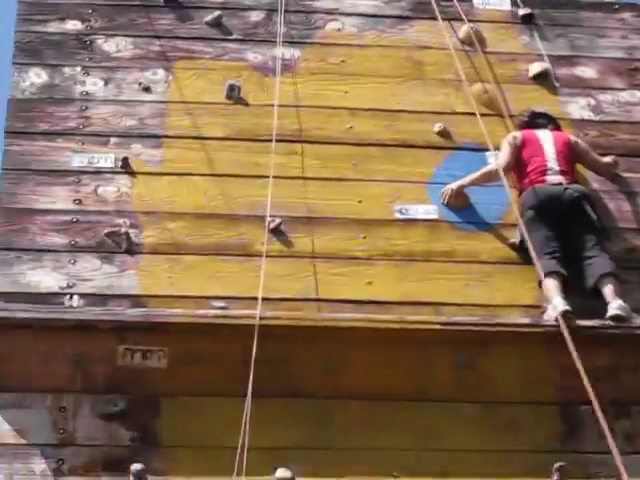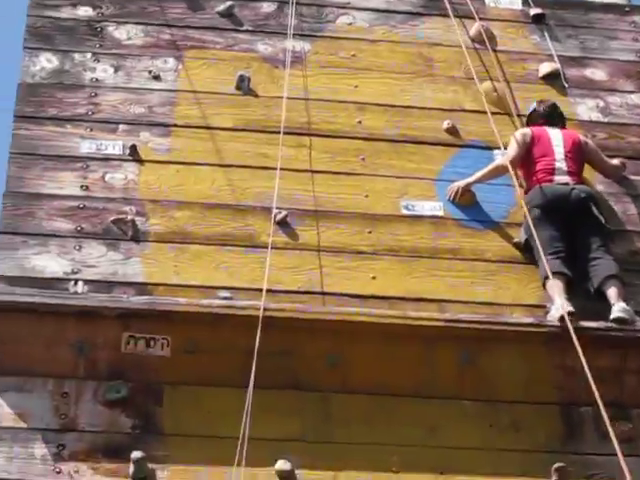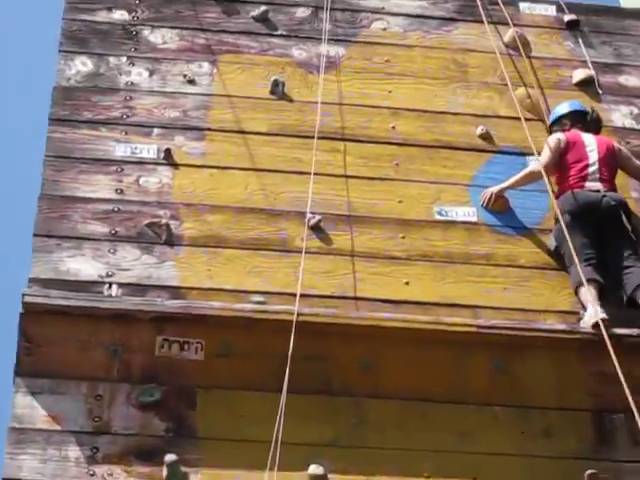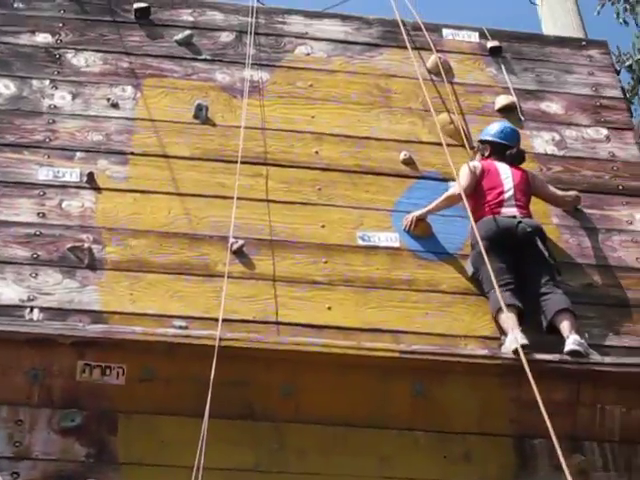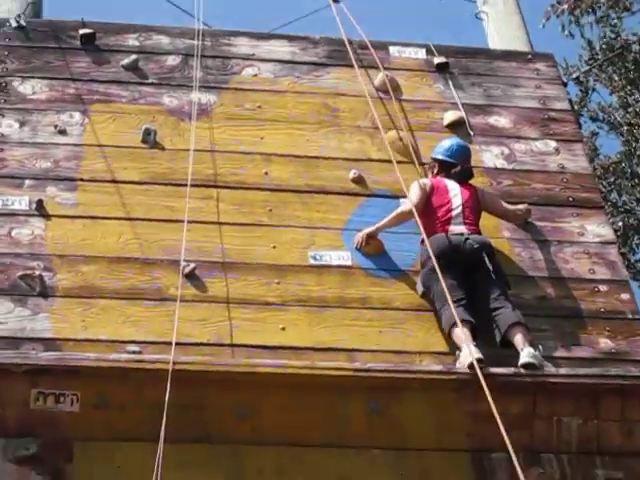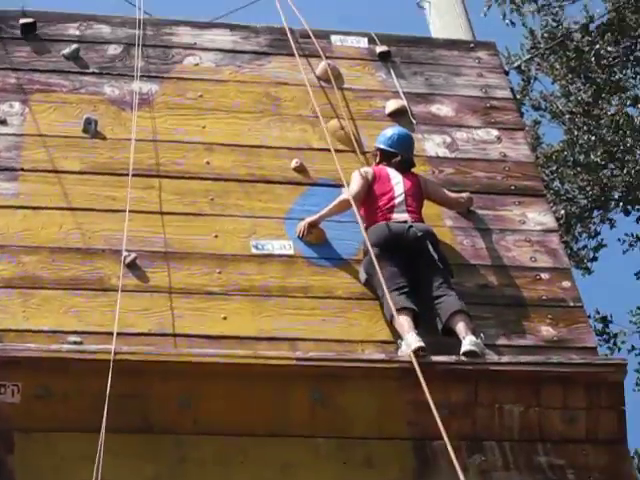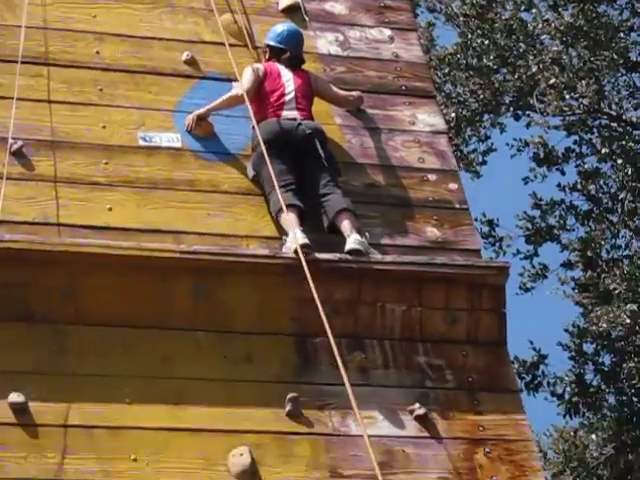
dt=0.4s
person 1, frame 1
left shoulder: (516, 137)
right shoulder: (569, 139)
left elbow: (500, 168)
right elbow: (606, 168)
left wrist: (462, 184)
right wrist: (610, 161)
left hip: (538, 196)
right hip: (574, 194)
left knee: (546, 253)
right knee: (592, 250)
left ankle: (556, 301)
right ankle: (614, 300)
person 1, frame 2
left shoulder: (525, 134)
right shoulder: (578, 138)
left elbow: (507, 163)
right elbow: (613, 171)
left wrist: (469, 181)
right wrist: (618, 164)
left hip: (544, 196)
right hip: (581, 195)
left knee: (551, 254)
right knee: (597, 252)
left ankle: (560, 302)
right ankle: (618, 303)
person 1, frame 3
left shoulder: (559, 138)
right shoulder: (610, 144)
left elbow: (540, 169)
left wrist: (501, 187)
left hip: (575, 203)
right hip: (612, 202)
left knee: (582, 260)
left ankle: (593, 308)
person 1, frame 4
left shoulder: (475, 167)
right shoulder: (526, 175)
left elbow: (458, 193)
right elbow: (565, 200)
left wrist: (424, 212)
right wrist: (573, 197)
left hip: (491, 229)
right hip: (529, 228)
left knee: (500, 286)
right knee: (546, 286)
left ankle: (514, 334)
right ankle: (571, 335)
person 1, frame 5
left shoulder: (424, 184)
right shoulder: (476, 191)
left elbow: (409, 210)
right elbow: (515, 214)
left wrist: (375, 229)
right wrist: (523, 210)
left hip: (440, 247)
right hip: (478, 246)
left knee: (451, 302)
right knee: (498, 301)
left ankle: (468, 349)
right ankle: (525, 348)
person 1, frame 6
left shoulder: (366, 173)
right shoulder: (418, 180)
left elbow: (350, 198)
right elbow: (458, 202)
left wrist: (317, 218)
right wrist: (465, 199)
left hip: (382, 236)
right hip: (420, 234)
left knee: (394, 290)
right knee: (441, 288)
left ankle: (410, 337)
right ankle: (467, 336)
person 1, frame 7
left shoulder: (258, 69)
right shoulder: (309, 77)
left elbow: (241, 94)
right elbow: (349, 100)
left wrist: (205, 111)
right wrist: (356, 96)
left hip: (273, 132)
right hip: (309, 132)
left knee: (281, 187)
right knee: (327, 187)
left ankle: (295, 233)
right ankle: (353, 235)
